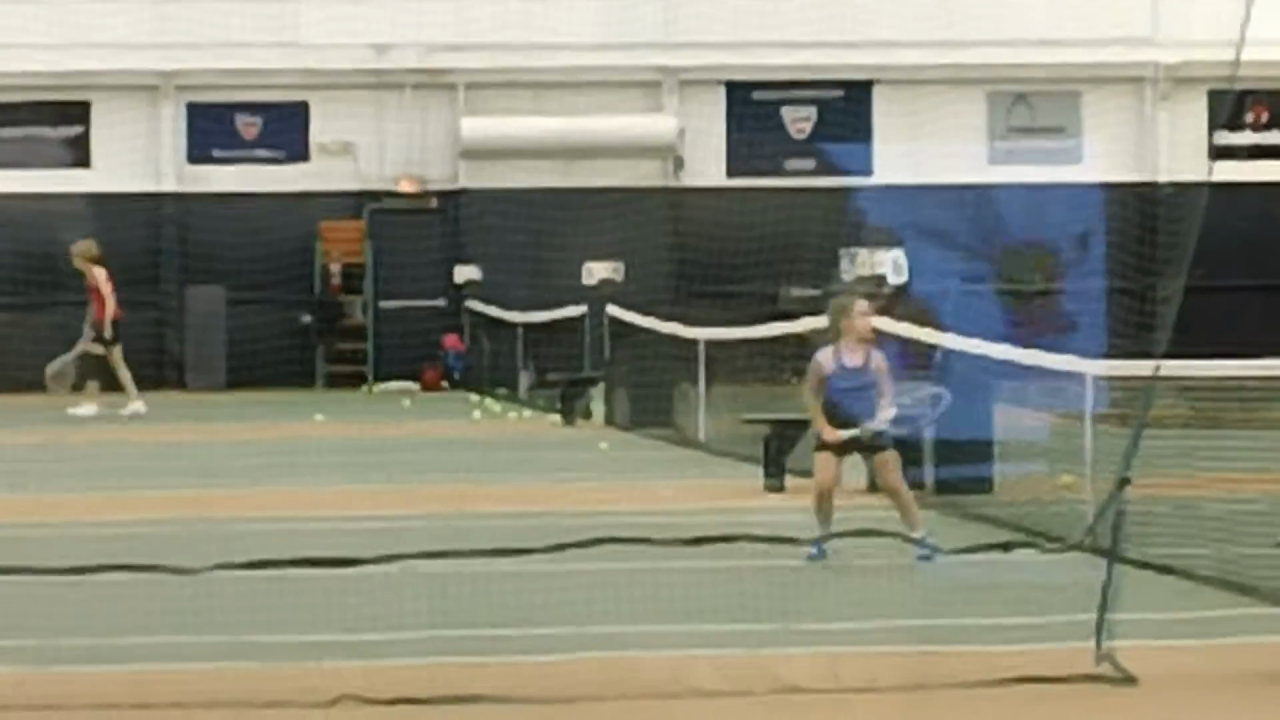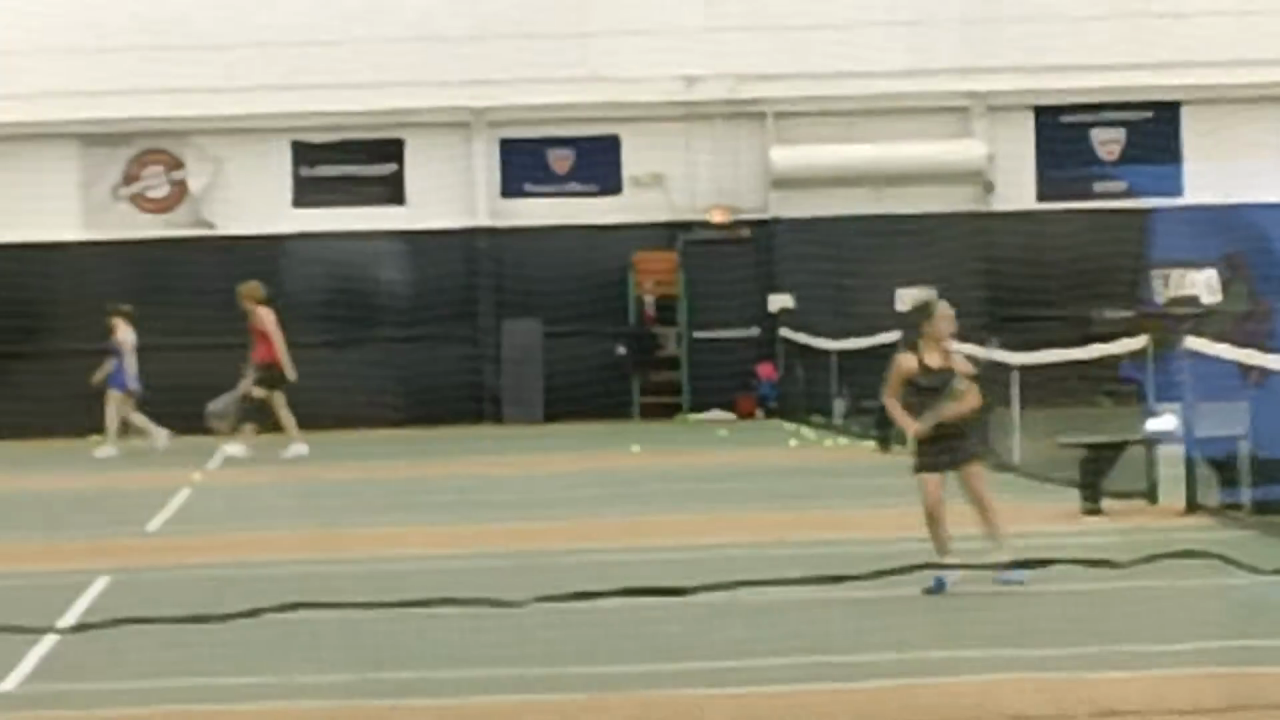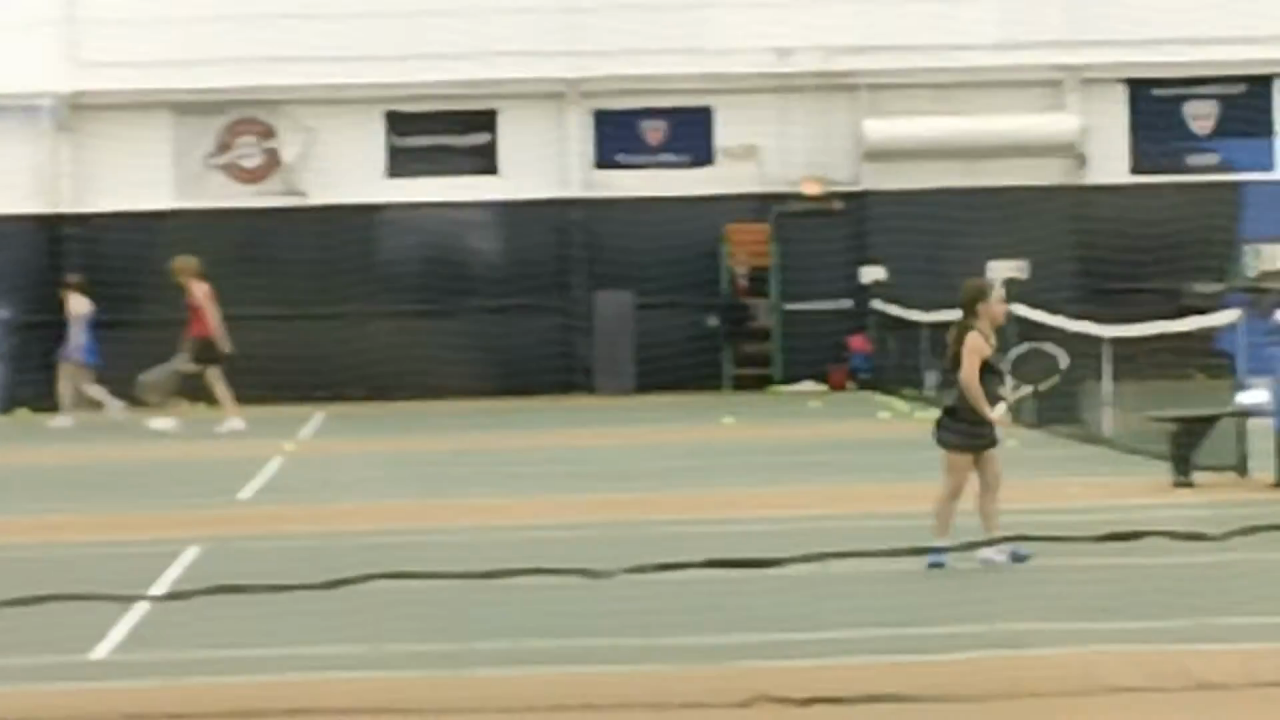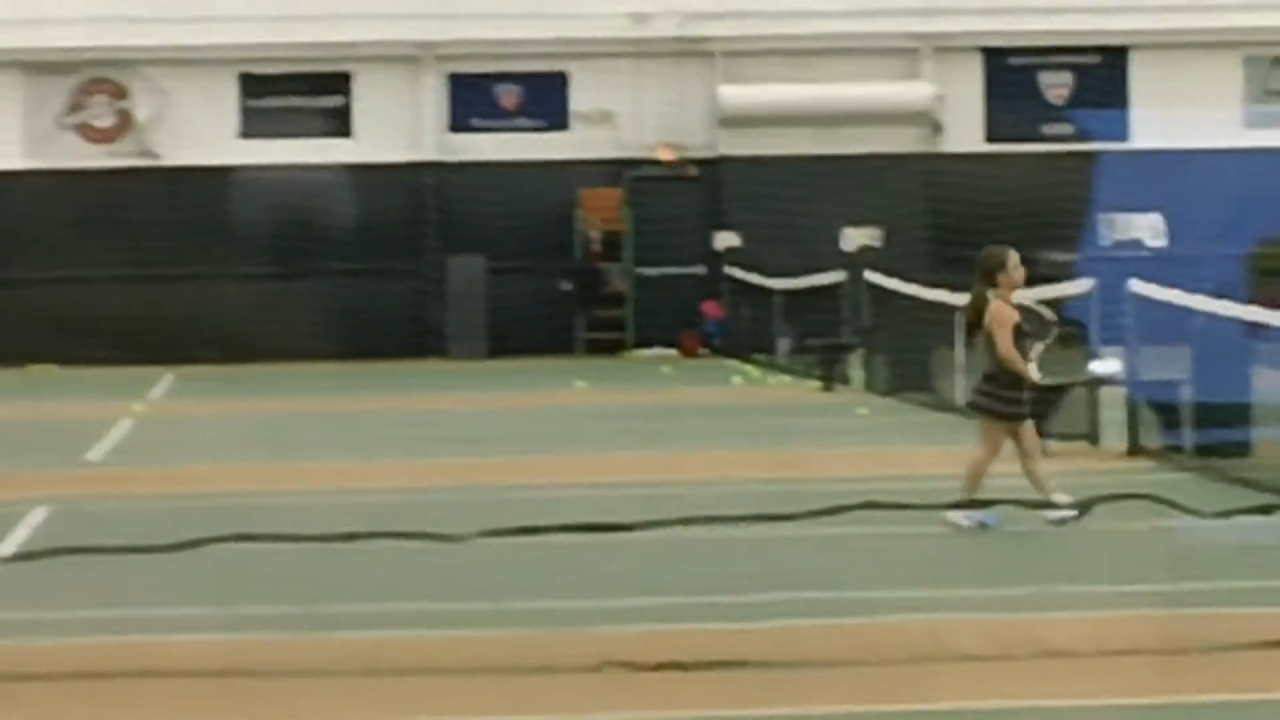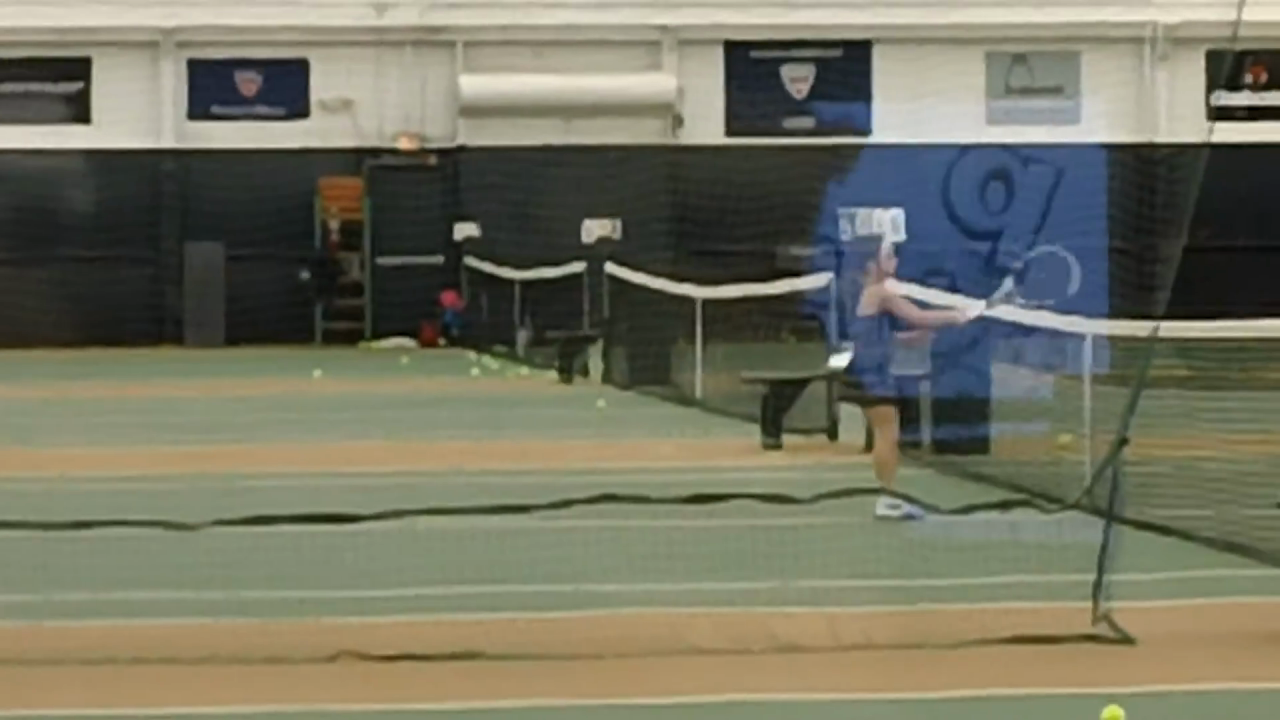
dt=1s
person 1, frame 1
left shoulder: (876, 358)
right shoulder: (824, 358)
left elbow: (886, 394)
right elbow: (809, 394)
left wrist: (881, 418)
right wrist: (823, 428)
left hip: (870, 430)
right hip: (835, 431)
left knee: (894, 484)
right knee: (823, 485)
left ankle: (920, 537)
right ankle: (822, 537)
person 1, frame 2
left shoulder: (956, 360)
right shoulder: (906, 361)
left elbow: (974, 398)
right elbow: (890, 398)
left wrist: (950, 411)
right wrist: (908, 424)
left hip: (959, 437)
right hip: (929, 443)
left knee: (981, 499)
right knee: (932, 507)
left ankle: (1005, 559)
right ankle: (946, 568)
person 1, frame 3
left shoulder: (987, 340)
right shoulder: (974, 340)
right elbow: (967, 380)
left wrist: (999, 397)
right wrist: (987, 411)
left hip: (981, 425)
right hip: (962, 422)
left knee: (992, 482)
right knee: (954, 486)
left ankle: (993, 546)
right ankle: (939, 546)
person 1, frame 4
left shoulder: (999, 306)
right shoulder: (999, 309)
left elbow: (1000, 348)
right elbow: (1004, 351)
right wrist: (1027, 372)
left hip: (1012, 390)
right hip: (1002, 389)
left knee: (1031, 451)
right knee: (989, 450)
left ankle: (1056, 505)
right ankle: (963, 508)
person 1, frame 5
left shoulder: (875, 294)
right shoulder: (880, 293)
right elbow: (919, 316)
left wrist: (917, 333)
right wrist: (956, 317)
left hip: (875, 375)
right hip: (869, 376)
left knee: (888, 437)
right knee: (886, 436)
left ankle: (889, 497)
right ankle: (887, 500)
